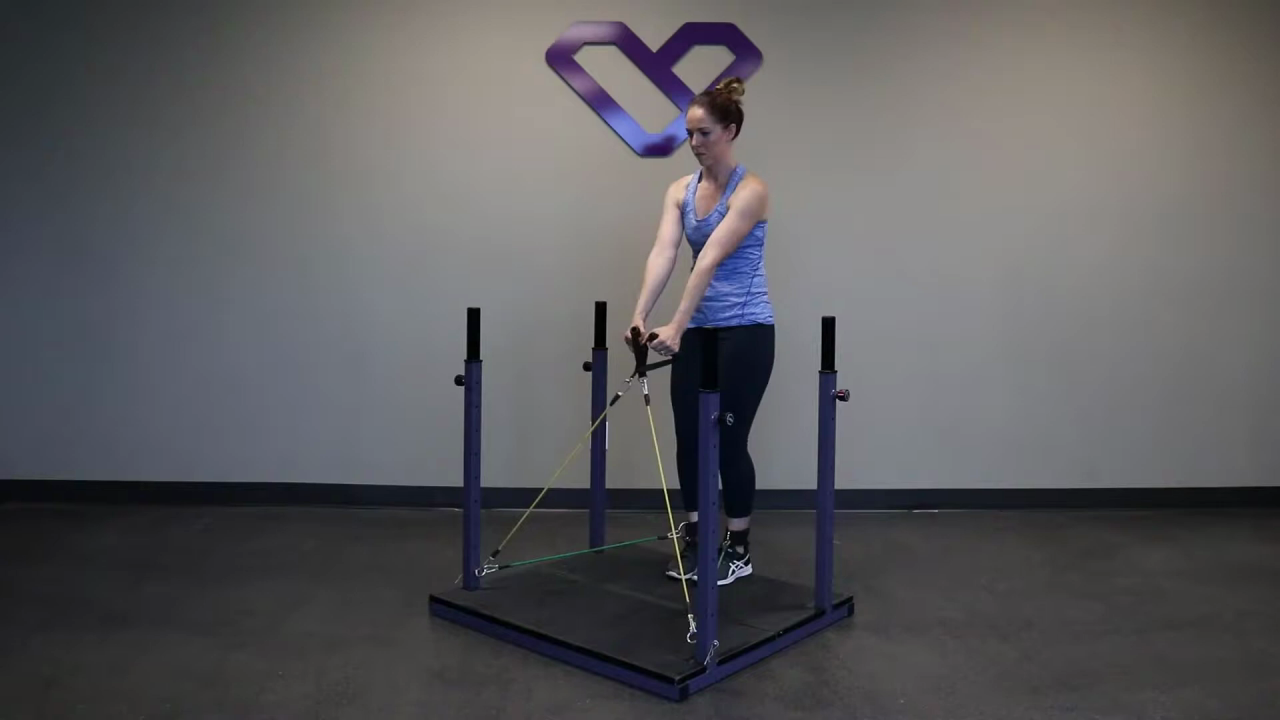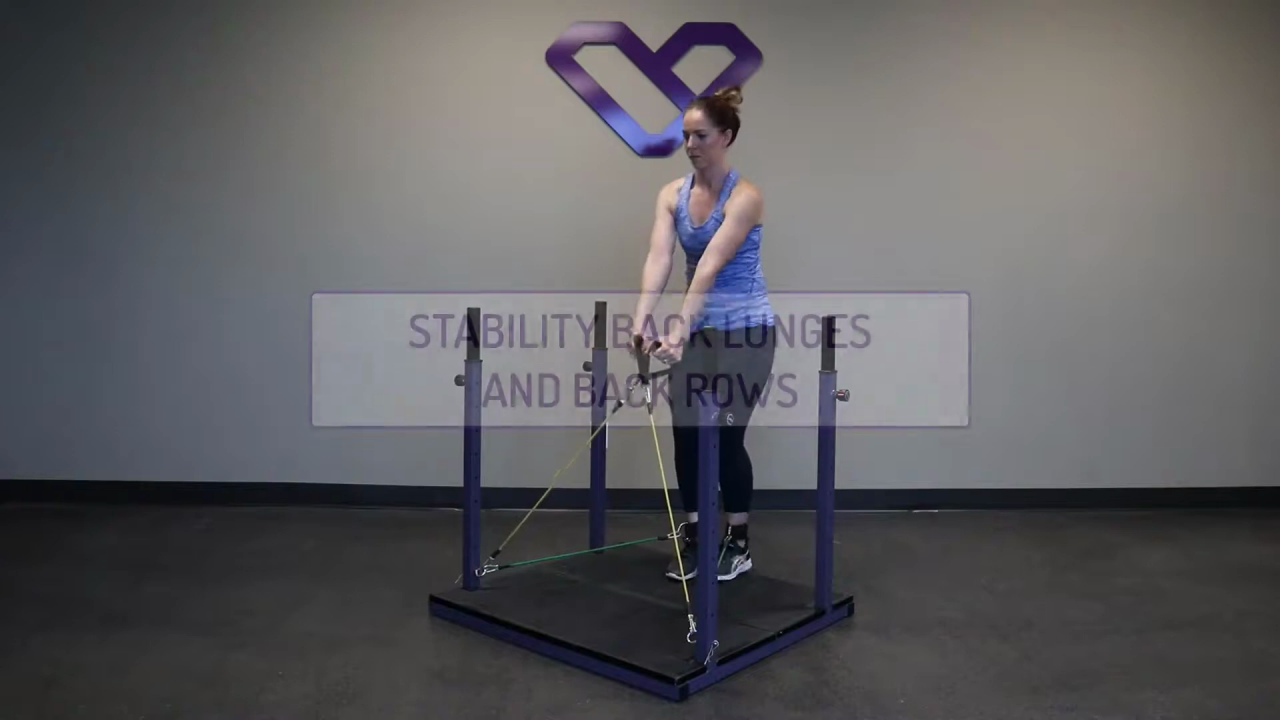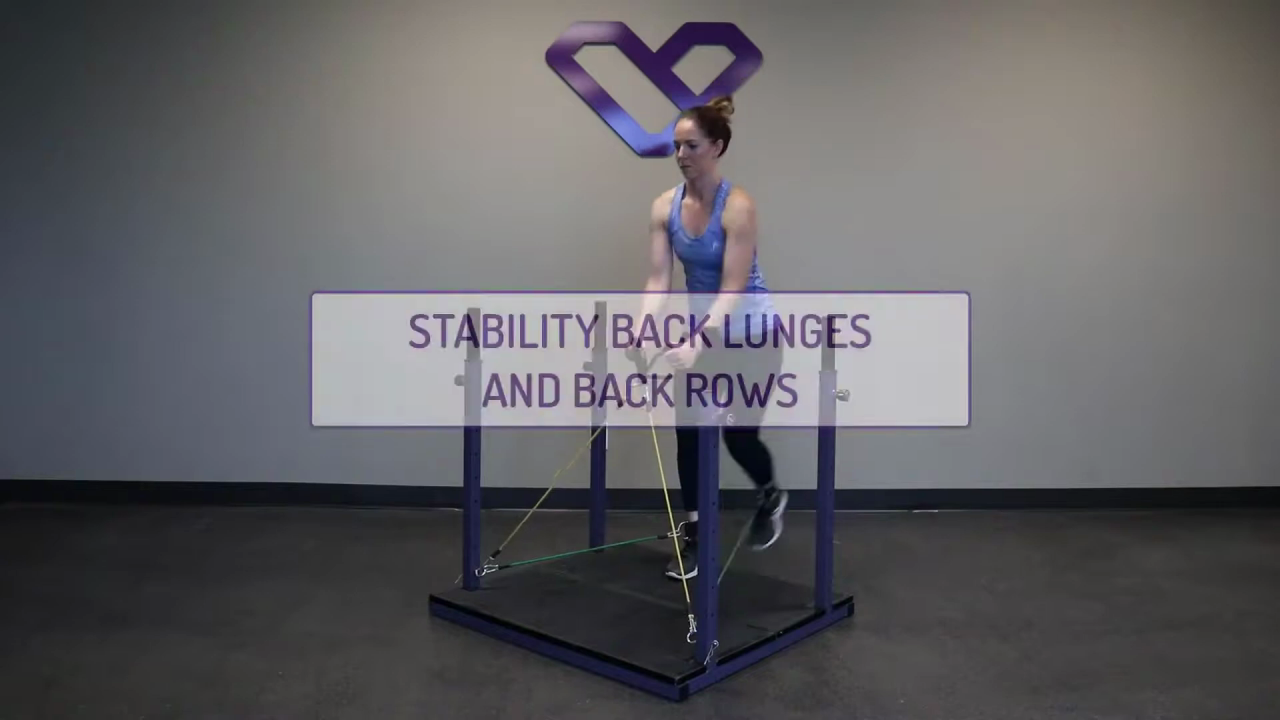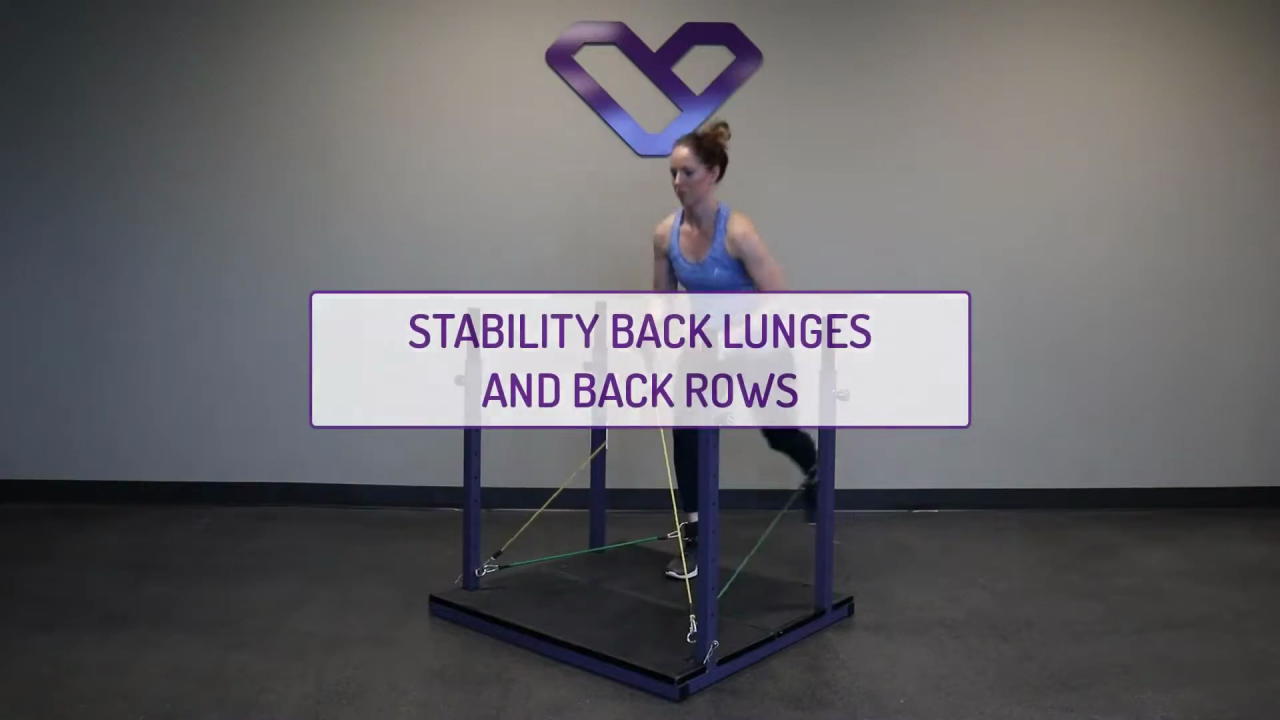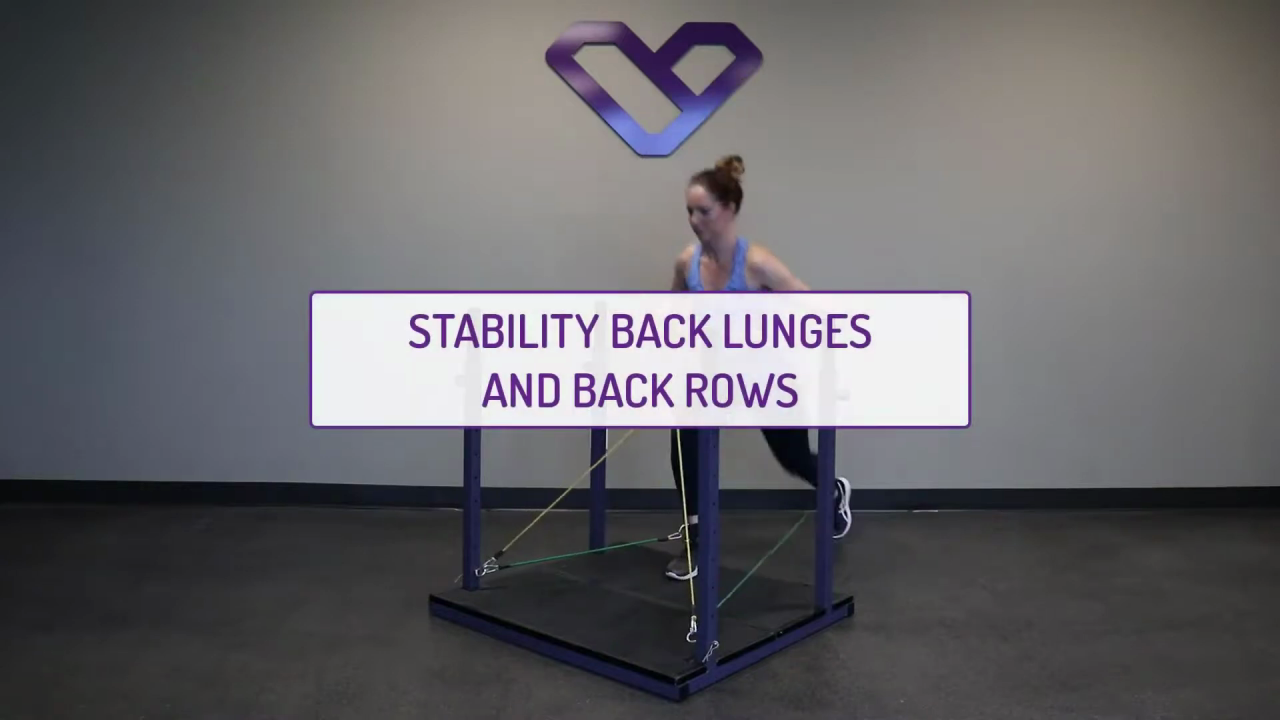
dt=0.2s
person 1, frame 1
left shoulder: (750, 191)
right shoulder: (681, 189)
left elbow: (711, 259)
right elbow: (663, 252)
left wrist: (676, 324)
right wrist: (640, 314)
left hip: (745, 329)
right hip: (699, 329)
left knee: (729, 440)
right knee: (688, 435)
left ankle: (738, 548)
right ankle: (693, 538)
person 1, frame 2
left shoulder: (744, 196)
right shoulder: (673, 193)
left elbow: (710, 268)
right elbow: (658, 259)
left wrist: (679, 332)
right wrist: (642, 322)
left hip: (745, 329)
right hip: (699, 328)
left knee: (725, 437)
right knee: (686, 432)
left ankle: (736, 539)
right ankle: (693, 538)
person 1, frame 3
left shoulder: (736, 206)
right shoulder: (665, 206)
left elbow: (733, 290)
right elbow: (659, 281)
left wrist: (699, 347)
left hip: (751, 334)
right hip: (698, 330)
left knee: (739, 437)
right knee: (687, 432)
left ankle: (770, 499)
right ankle: (694, 538)
person 1, frame 4
left shoulder: (737, 231)
right shoulder: (666, 234)
right elbow: (662, 300)
left knee: (779, 434)
right knee: (685, 432)
left ankle: (815, 477)
right ankle: (692, 539)
person 1, frame 5
left shoulder: (758, 264)
right shoulder: (687, 262)
left knee: (794, 458)
right knee: (685, 437)
left ankle: (836, 491)
right ankle: (695, 540)
